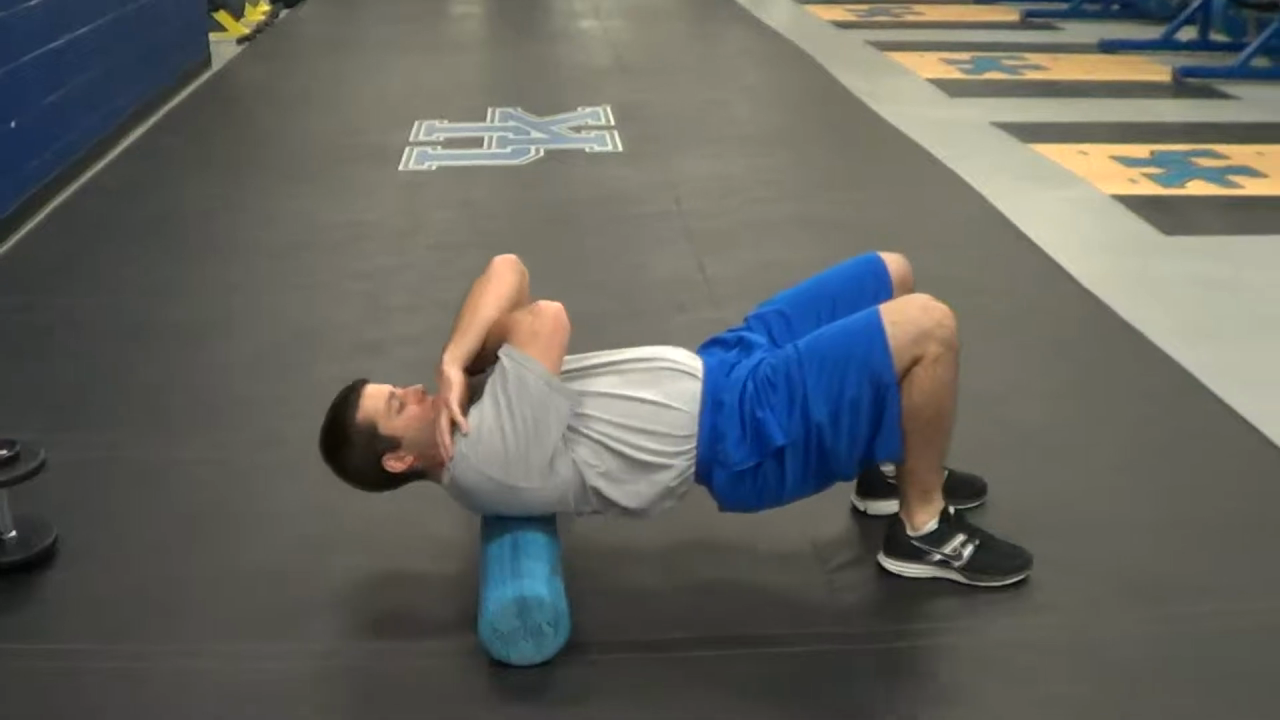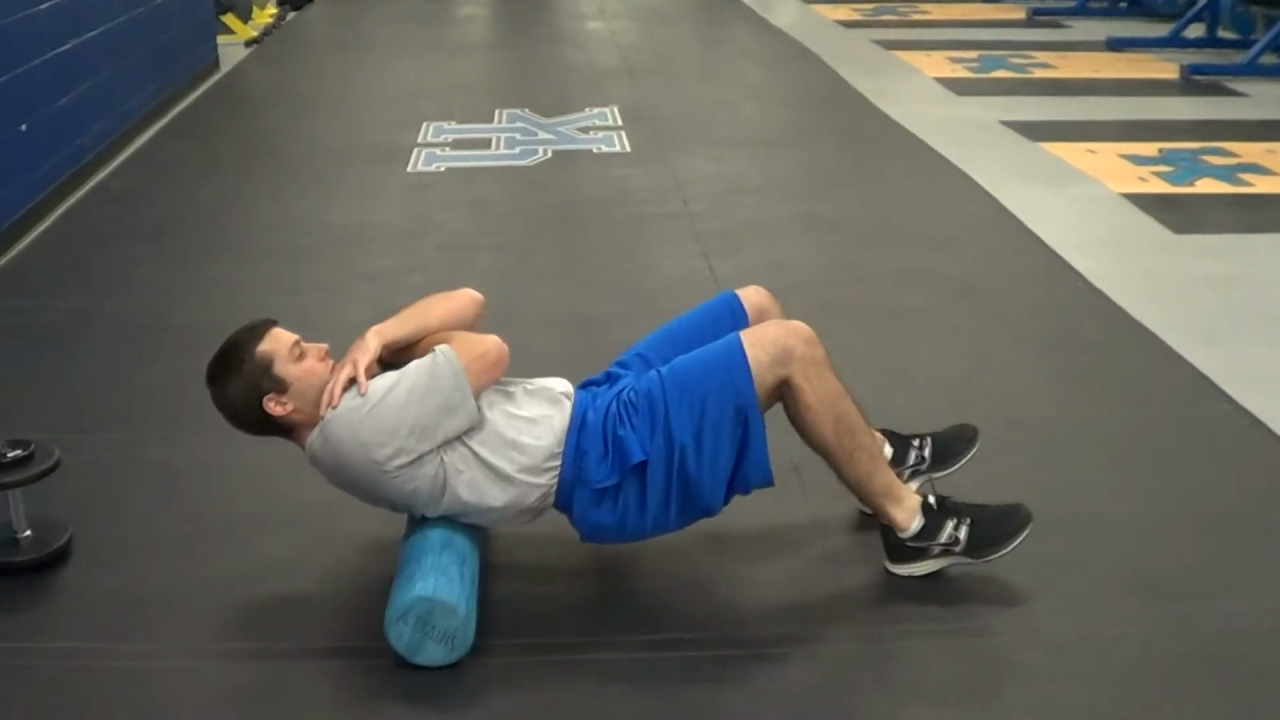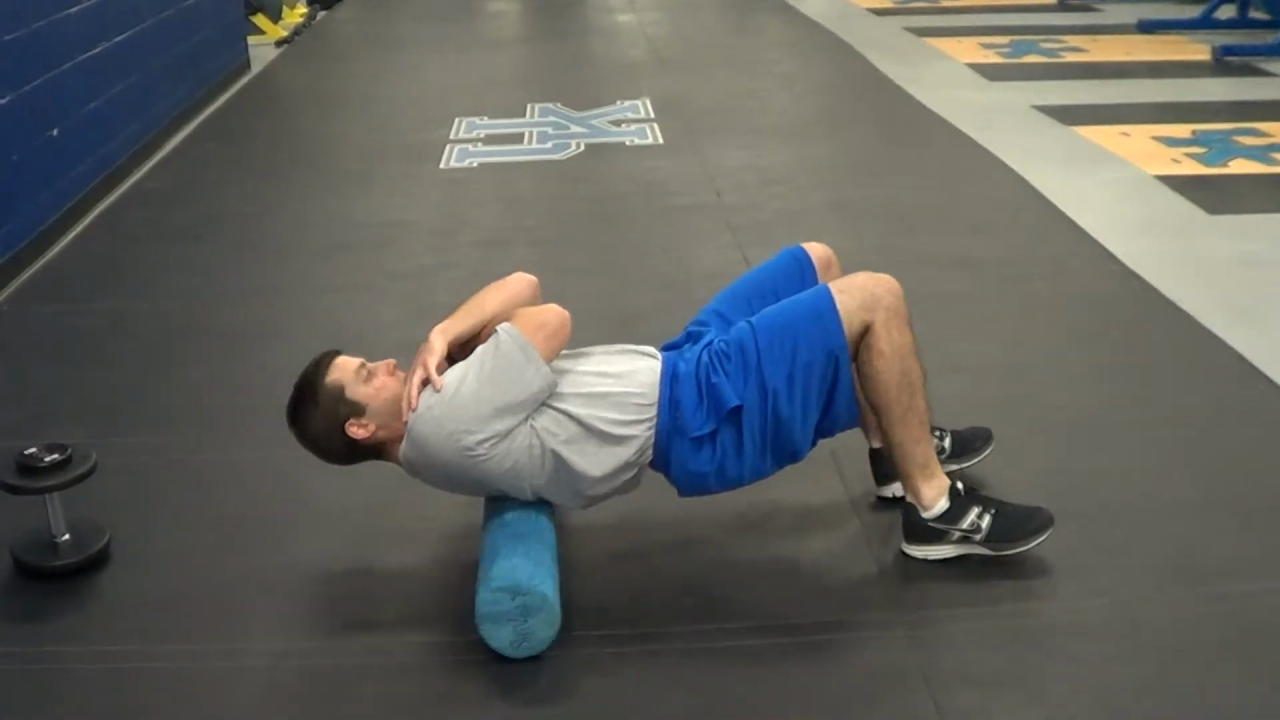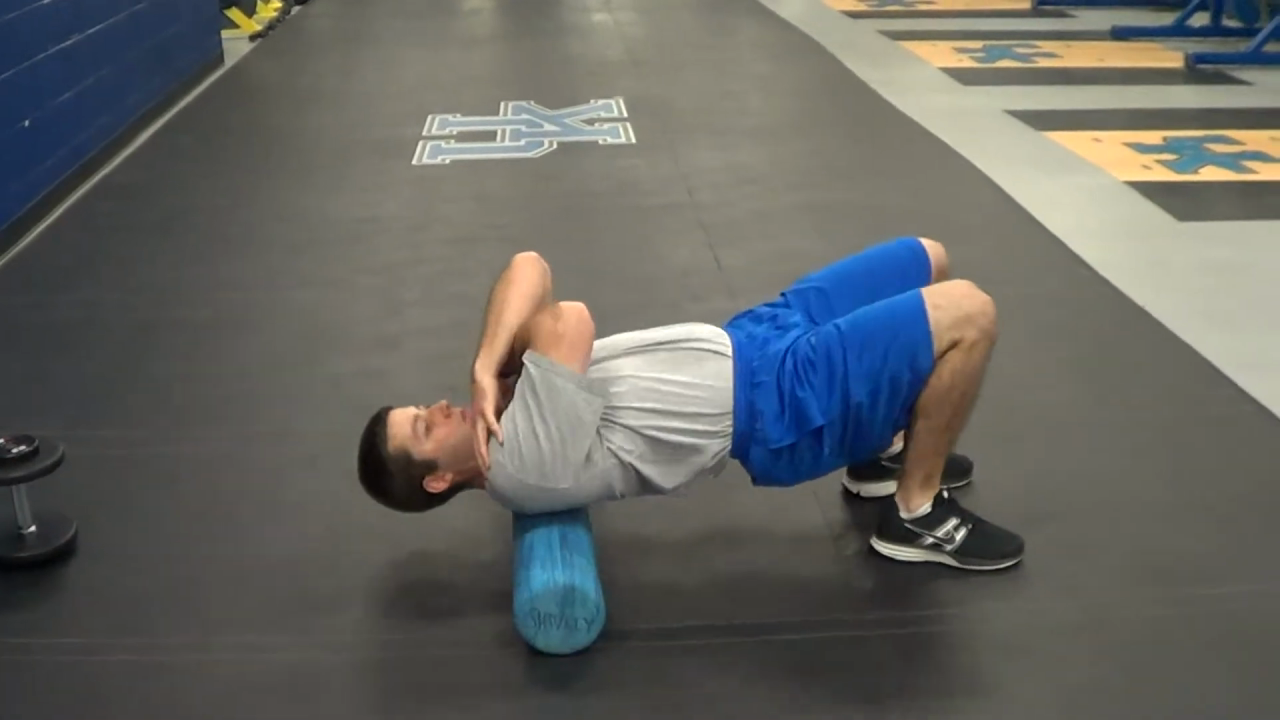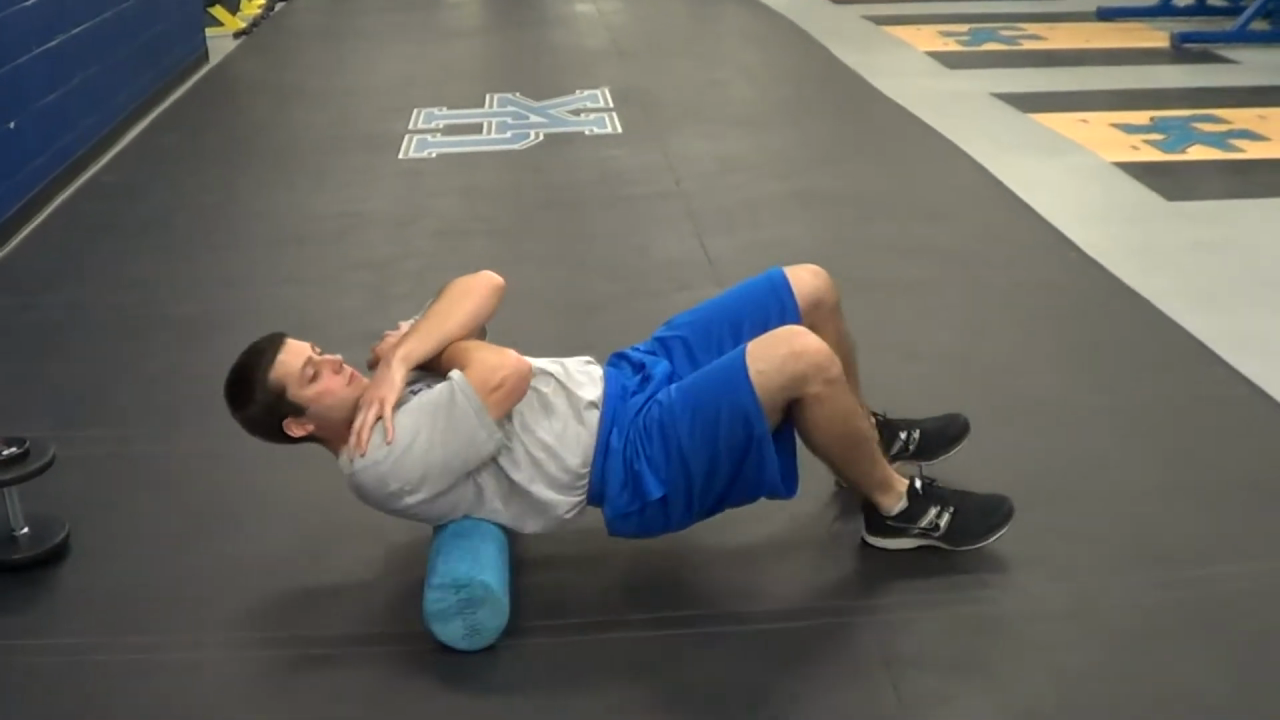
dt=0.7s
person 1, frame 1
left shoulder: (469, 414)
right shoulder: (490, 468)
left elbow: (507, 268)
right elbow: (547, 320)
left wrist: (456, 356)
right wrist: (479, 346)
left hip: (717, 370)
right hip: (737, 430)
left knee: (893, 273)
right knee: (929, 325)
left ankle: (887, 469)
right ankle: (922, 529)
person 1, frame 2
left shoulder: (356, 404)
right shoulder: (357, 429)
left elbow: (470, 302)
right elbow: (490, 354)
left wrist: (379, 336)
right wrist: (392, 346)
left hip: (587, 412)
right hip: (605, 464)
left knee: (757, 307)
right knee: (791, 345)
left ankle: (878, 454)
right ankle: (912, 525)
person 1, frame 3
left shoulder: (434, 406)
right shoulder: (447, 427)
left elbow: (523, 284)
right elbow: (552, 322)
left wrist: (445, 334)
right wrist: (458, 340)
left hip: (671, 372)
right hip: (697, 417)
left knee: (817, 261)
right knee: (874, 298)
left ankle: (895, 448)
right ankle: (935, 508)
person 1, frame 4
left shoulder: (508, 408)
right shoulder: (525, 470)
left elbow: (529, 265)
right elbow: (572, 323)
left wrist: (487, 364)
right wrist: (513, 346)
right hip: (769, 407)
left knee: (929, 262)
right knee: (966, 312)
left ankle: (881, 455)
right ankle: (918, 515)
person 1, frame 5
left shoulder: (382, 393)
right shoulder: (384, 467)
left elbow: (487, 283)
right elbow: (508, 376)
left wrist: (405, 356)
right wrist: (435, 344)
left hip: (622, 382)
right hip: (635, 462)
left knee: (811, 289)
right knee: (802, 355)
left ankle: (867, 435)
right ankle: (897, 507)
